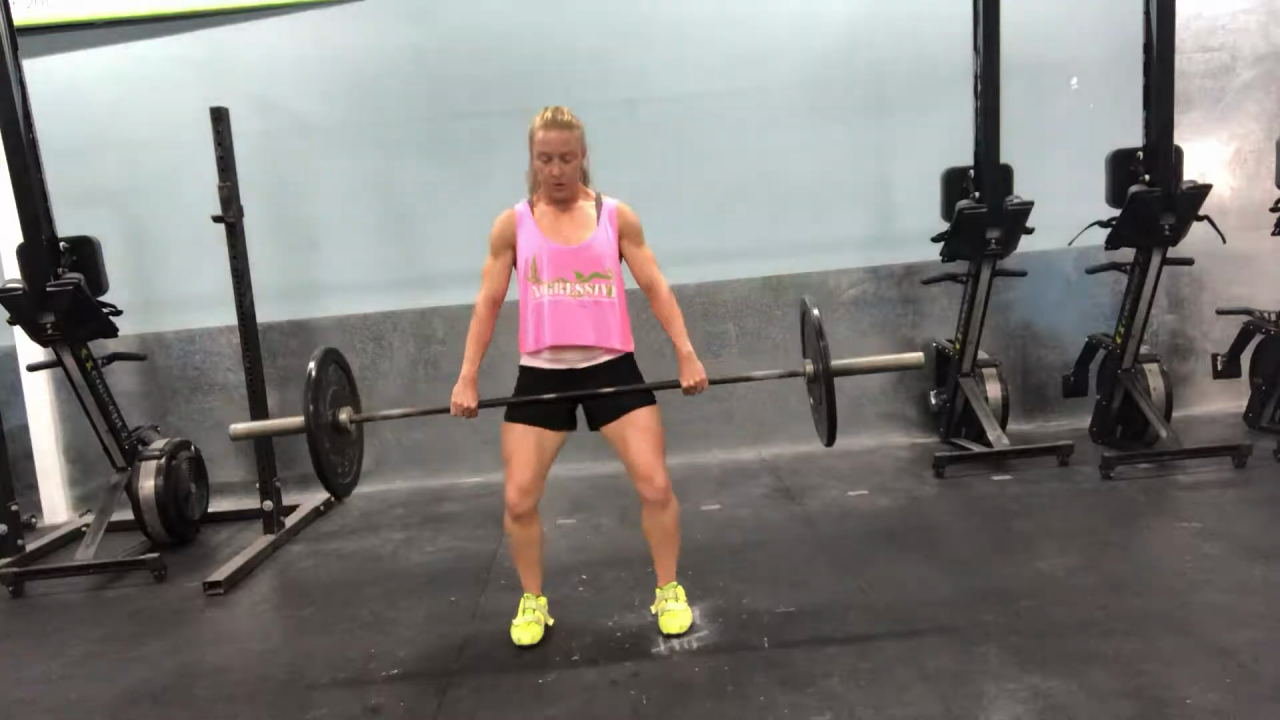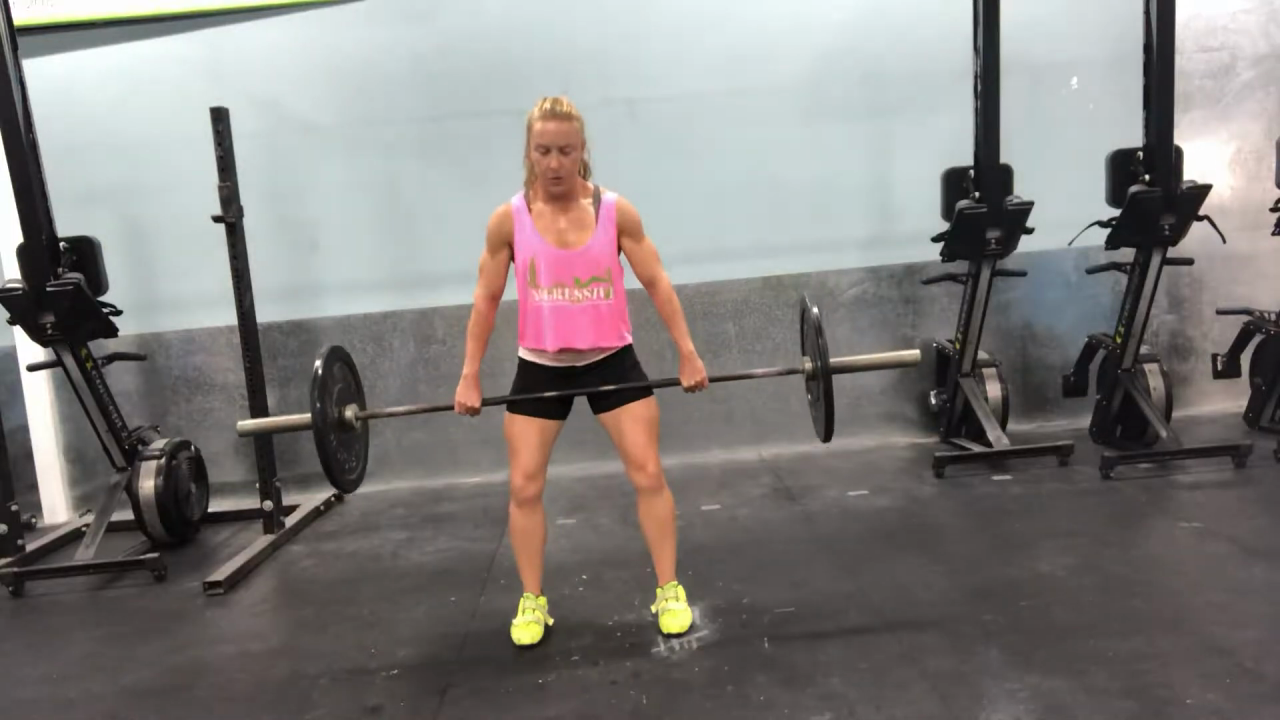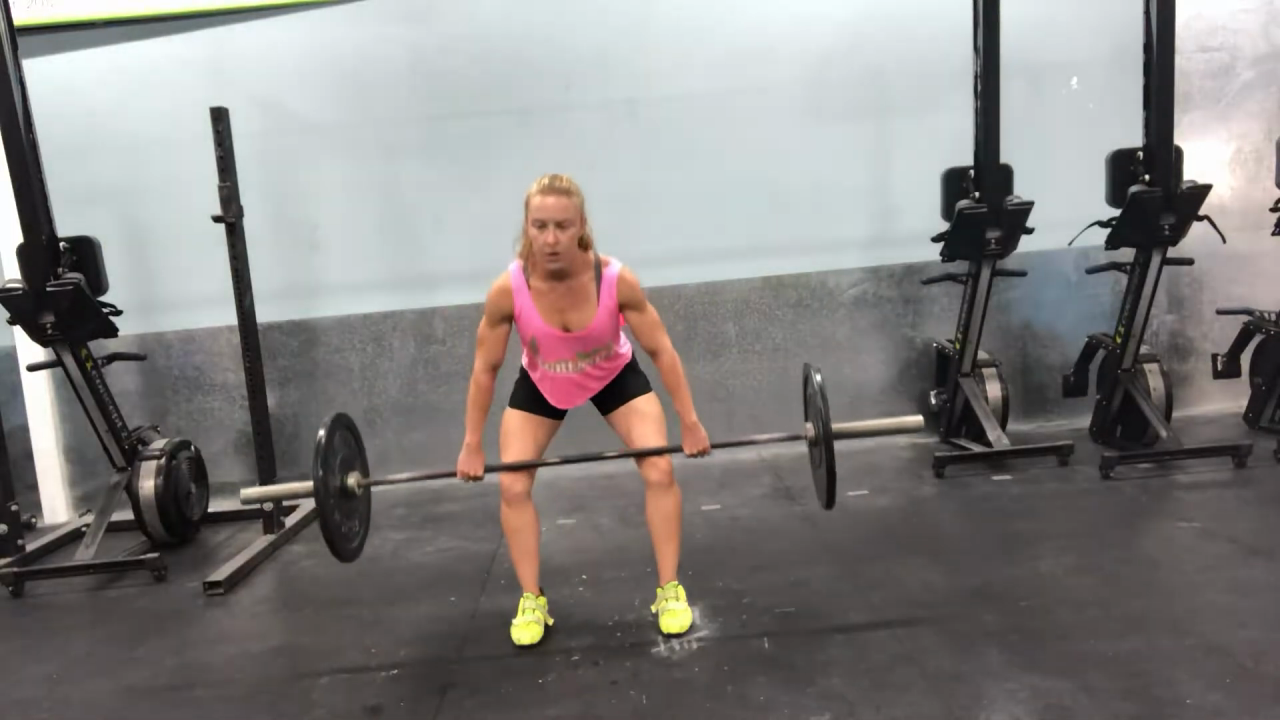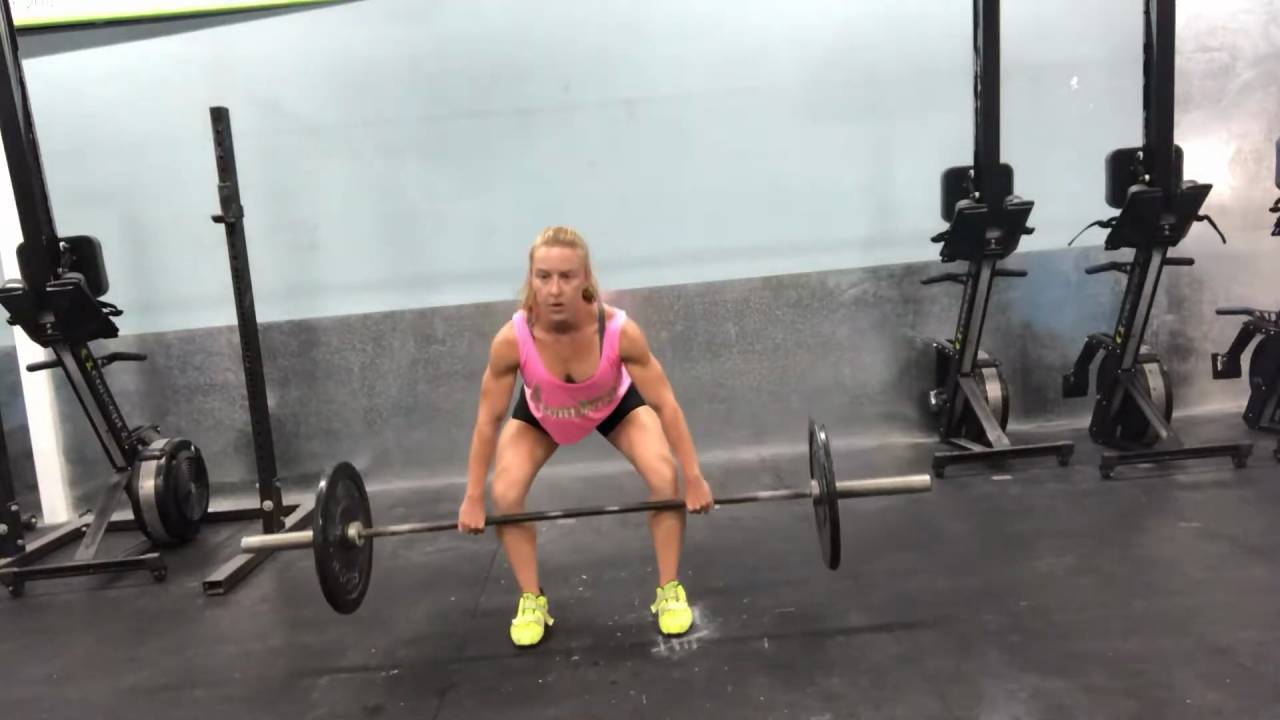
dt=0.7s
person 1, frame 1
left shoulder: (617, 216)
right shoulder: (512, 223)
left elbow: (655, 288)
right elbow: (488, 304)
left wrist: (686, 354)
right wrist: (467, 376)
left hip: (611, 368)
right hip: (541, 375)
left knee: (655, 485)
right knee: (518, 500)
left ankle: (669, 591)
right ankle: (533, 601)
person 1, frame 2
left shoulder: (615, 210)
right shoulder: (508, 219)
left elbow: (656, 283)
right elbow: (486, 300)
left wrist: (687, 352)
right wrist: (470, 374)
left hip: (611, 359)
right hip: (540, 366)
left knee: (648, 473)
right knee: (524, 485)
left ankle: (669, 592)
right ankle: (532, 601)
person 1, frame 3
left shoulder: (617, 280)
right shoulder: (507, 290)
left elbow: (661, 350)
right elbow: (485, 368)
left wrist: (690, 422)
right wrist: (472, 443)
left hip: (615, 376)
right hip: (540, 384)
left knee: (660, 470)
right knee: (512, 486)
left ankle: (669, 590)
right ankle: (532, 601)
person 1, frame 4
left shoulder: (621, 331)
right shoulder: (511, 340)
left elbow: (665, 405)
right elbow: (488, 419)
left wrist: (693, 477)
right wrist: (473, 495)
left hip: (616, 405)
right hip: (540, 415)
left knee: (665, 479)
right knee: (505, 494)
left ankle: (669, 591)
right ankle: (532, 601)
